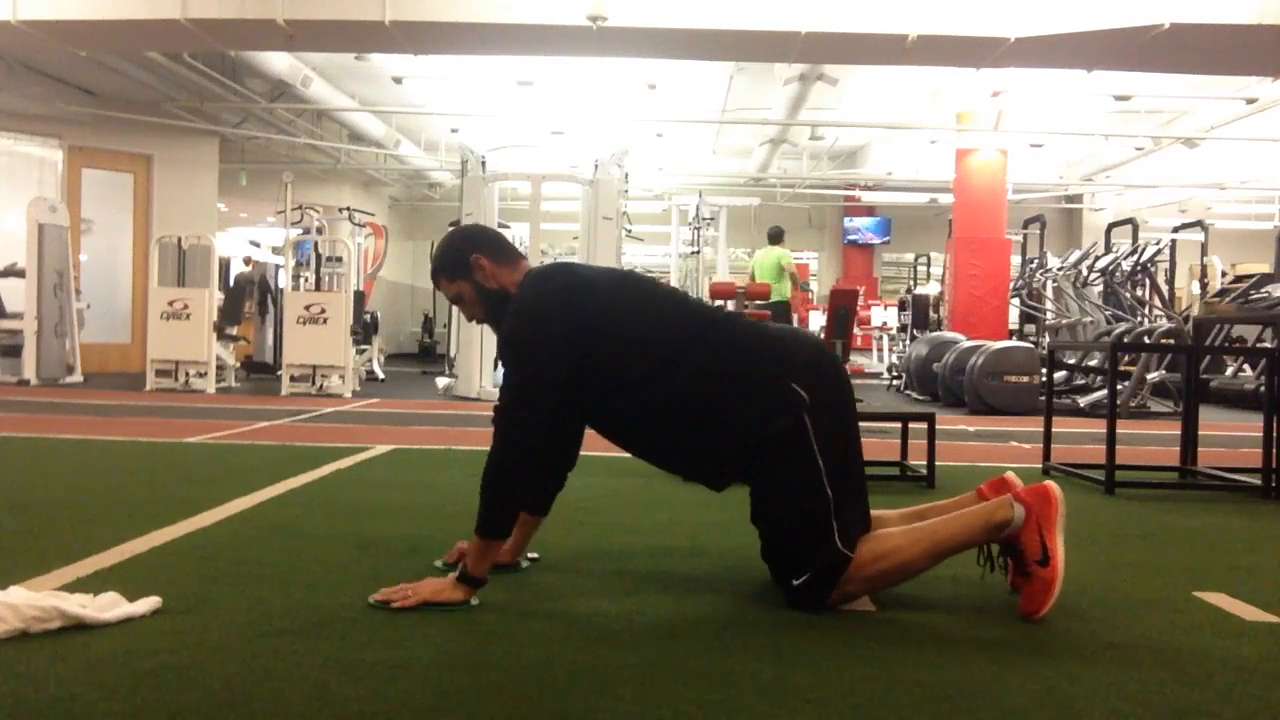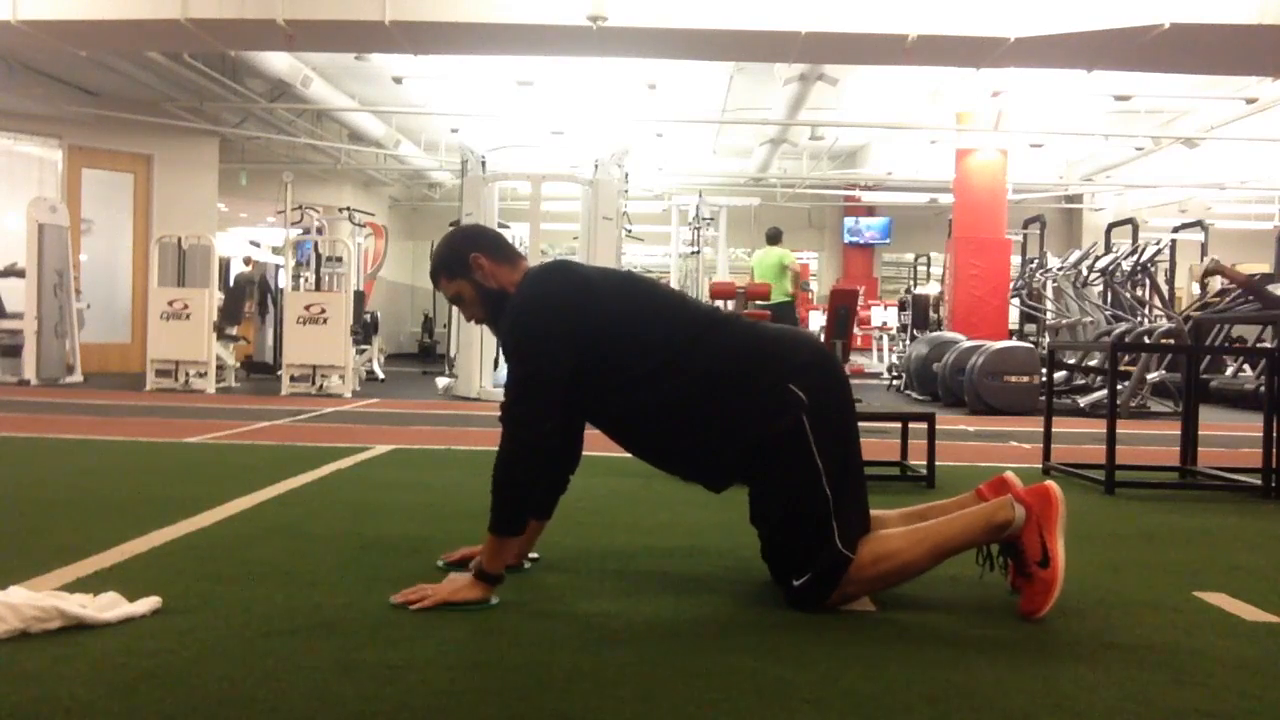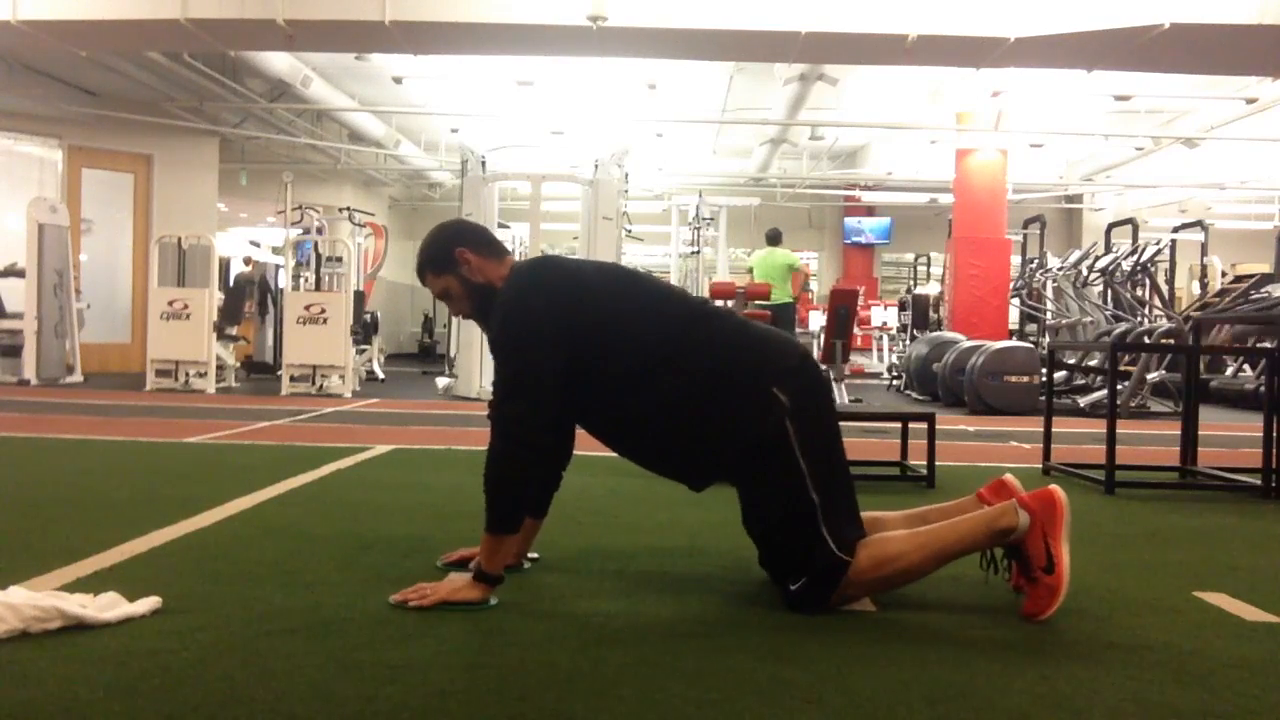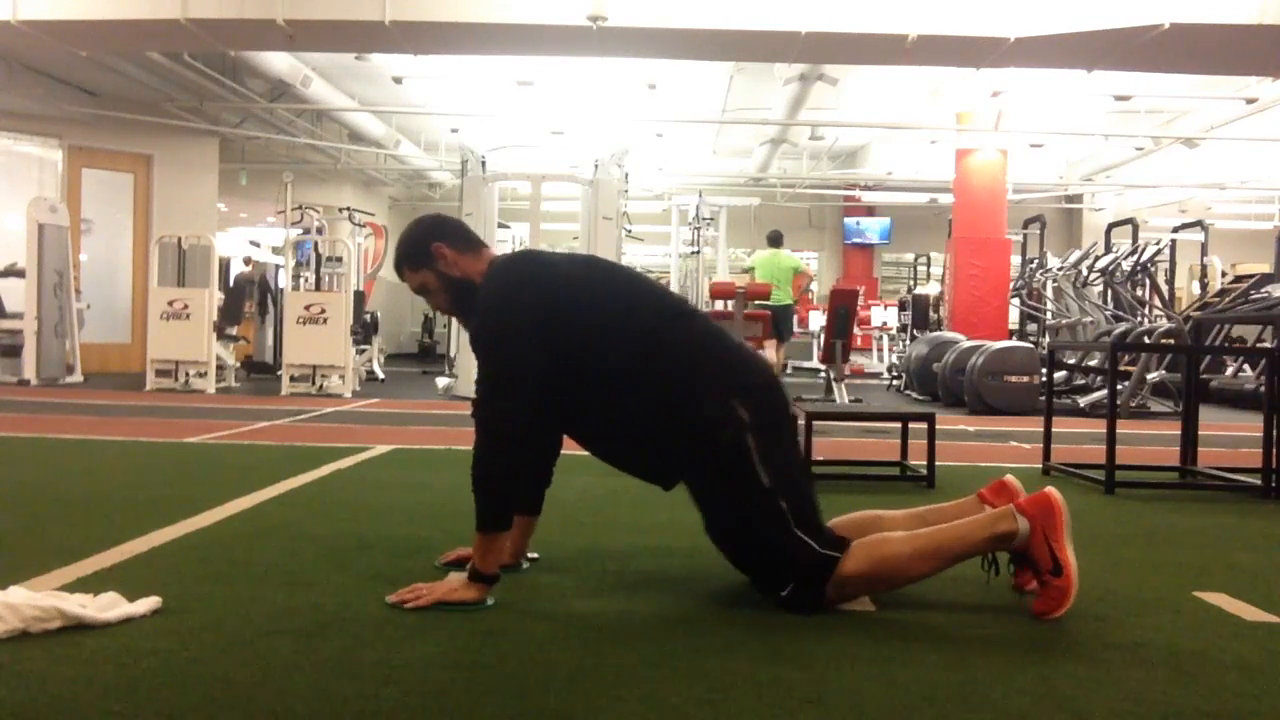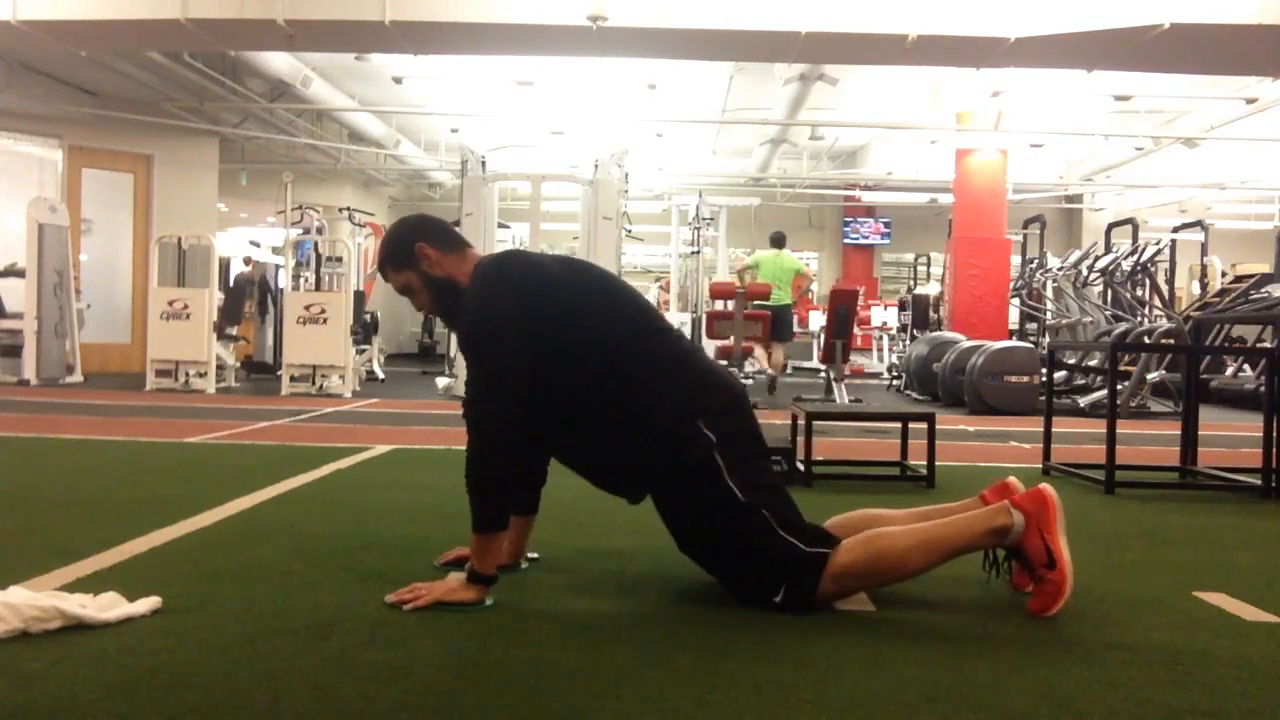
dt=0.3s
person 1, frame 1
left shoulder: (538, 307)
right shoulder: (564, 304)
left elbow: (517, 443)
right elbow: (553, 444)
left wrist: (468, 575)
right wrist: (510, 547)
left hip: (791, 397)
right hip: (782, 397)
left knee: (818, 579)
right knee: (826, 543)
left ankle: (1012, 515)
right ankle: (987, 504)
person 1, frame 2
left shoulder: (537, 306)
right shoulder: (564, 303)
left elbow: (526, 442)
right elbow: (556, 446)
left wrist: (487, 574)
right wrist: (512, 546)
left hip: (787, 399)
right hip: (780, 399)
left knee: (820, 581)
right knee: (821, 549)
left ankle: (1011, 517)
right ankle: (988, 504)
person 1, frame 3
left shoulder: (527, 301)
right shoulder: (549, 294)
left elbow: (518, 439)
right elbow: (548, 439)
left wrist: (485, 573)
right wrist: (511, 546)
left hip: (768, 399)
right hip: (758, 401)
left knee: (821, 579)
right knee: (826, 545)
left ankle: (1017, 519)
right ankle: (988, 506)
person 1, frame 4
left shoulder: (505, 296)
right shoulder: (532, 290)
left elbow: (503, 436)
right elbow: (534, 435)
left wrist: (481, 575)
right wrist: (510, 547)
left hip: (723, 416)
right hip: (721, 412)
left knee: (813, 580)
right knee: (813, 546)
left ankle: (1016, 525)
right ankle: (987, 507)
person 1, frame 5
left shoulder: (494, 296)
right shoulder: (519, 288)
left elbow: (495, 436)
right elbow: (528, 432)
left wrist: (478, 575)
right wrist: (508, 546)
left hip: (690, 433)
right hip: (687, 430)
left knee: (809, 579)
right knee: (809, 546)
left ankle: (1011, 521)
right ankle: (987, 506)
